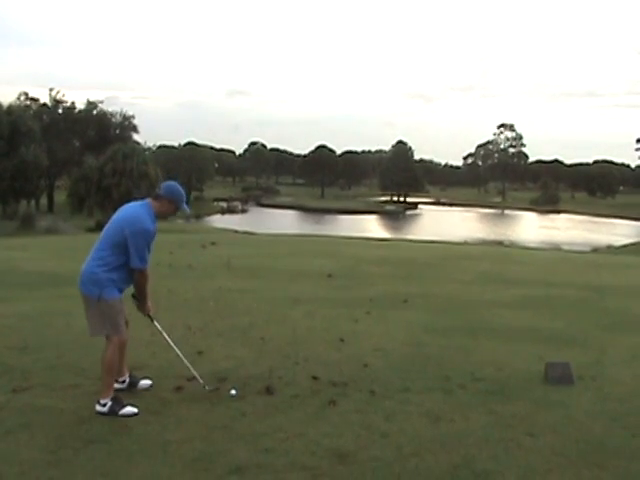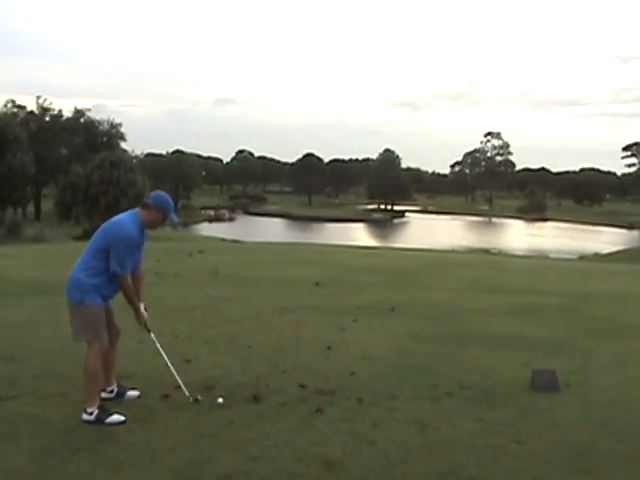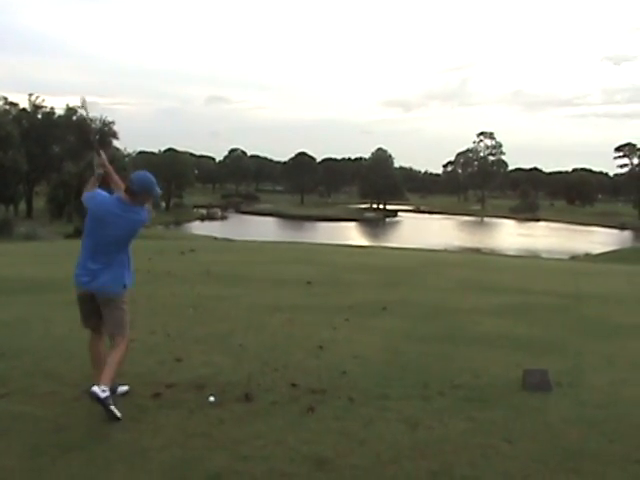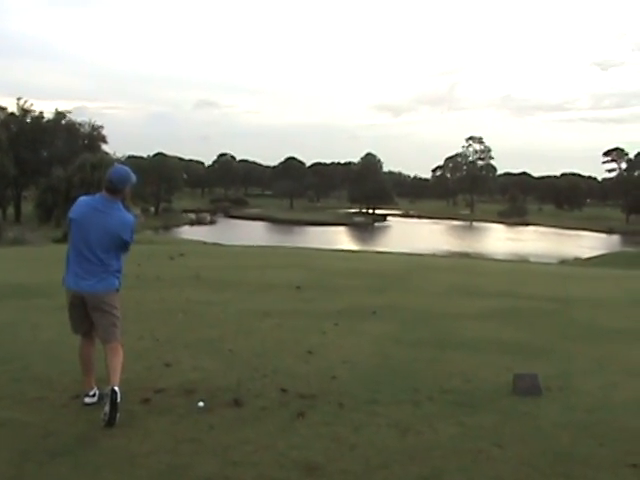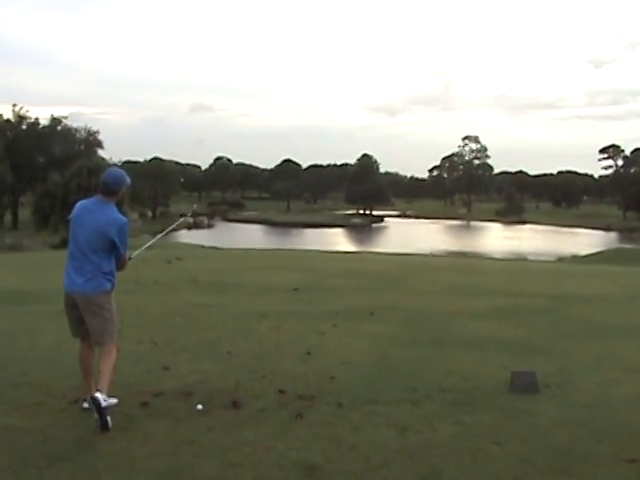
dt=1s
person 1, frame 1
left shoulder: (136, 208)
right shoulder: (143, 224)
right elbow: (139, 270)
left wrist: (140, 296)
right wrist: (144, 301)
left hip: (102, 278)
right hip: (101, 283)
left knee: (121, 328)
right knee: (117, 338)
left ankle: (122, 378)
right ankle: (105, 400)
person 1, frame 2
left shoulder: (134, 225)
right shoulder: (126, 231)
left elbow: (137, 270)
right elbow: (122, 277)
left wrist: (140, 303)
right wrist: (137, 310)
left hip: (96, 289)
right hip: (86, 290)
left knee: (112, 335)
right knee: (98, 345)
left ankle: (110, 387)
right ankle: (92, 409)
person 1, frame 3
left shoulder: (97, 202)
right shoulder: (140, 216)
left elbow: (88, 191)
right elbow: (126, 195)
left wrist: (100, 169)
right wrist: (108, 168)
left hip: (84, 280)
right hip: (111, 285)
left knee: (97, 331)
right knee: (120, 339)
left ankle: (103, 381)
right ankle: (102, 386)
person 1, frame 4
left shoulder: (80, 205)
right shoulder: (127, 221)
left elbow: (72, 238)
left hip: (75, 285)
right hip: (104, 288)
left knee: (87, 337)
right knee: (113, 342)
left ankle: (90, 391)
right ankle: (114, 388)
person 1, frame 5
left shoulder: (79, 208)
right shoulder: (118, 221)
right elbow: (121, 263)
right wrist: (121, 262)
left hip: (72, 287)
right hip: (97, 289)
left knee: (86, 341)
right knee: (107, 345)
left ankle: (90, 395)
right ankle: (100, 394)
